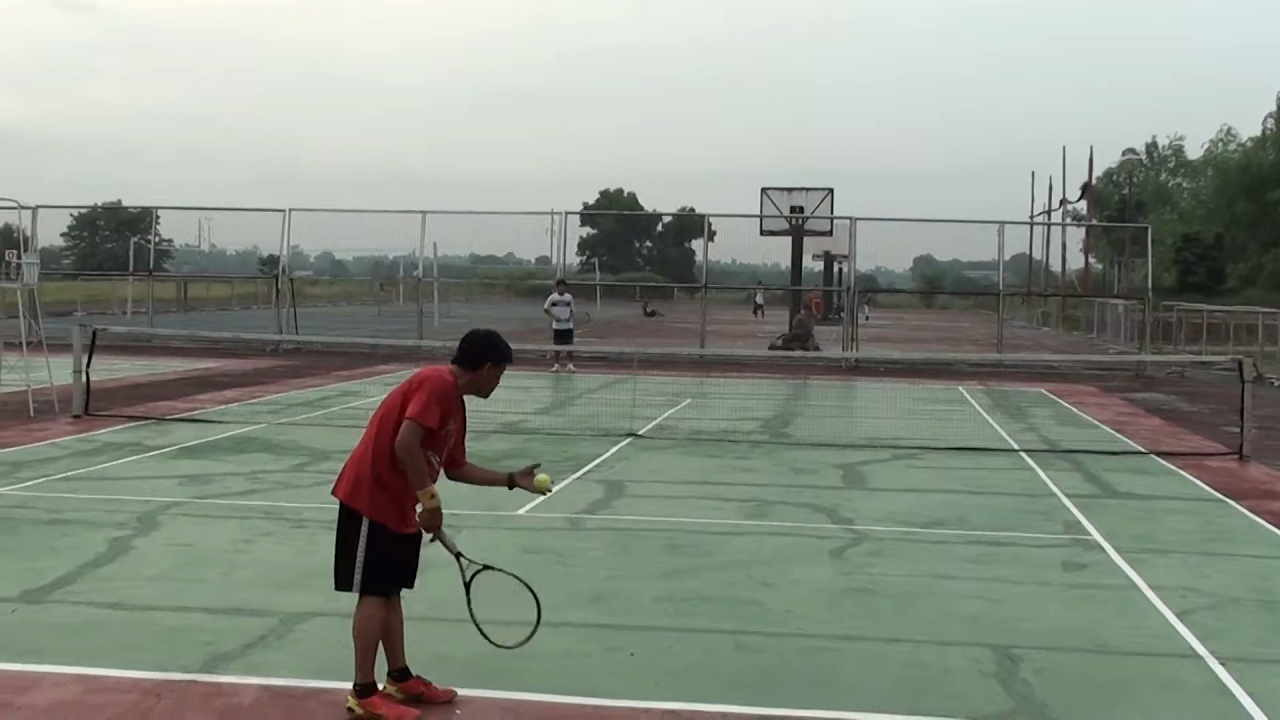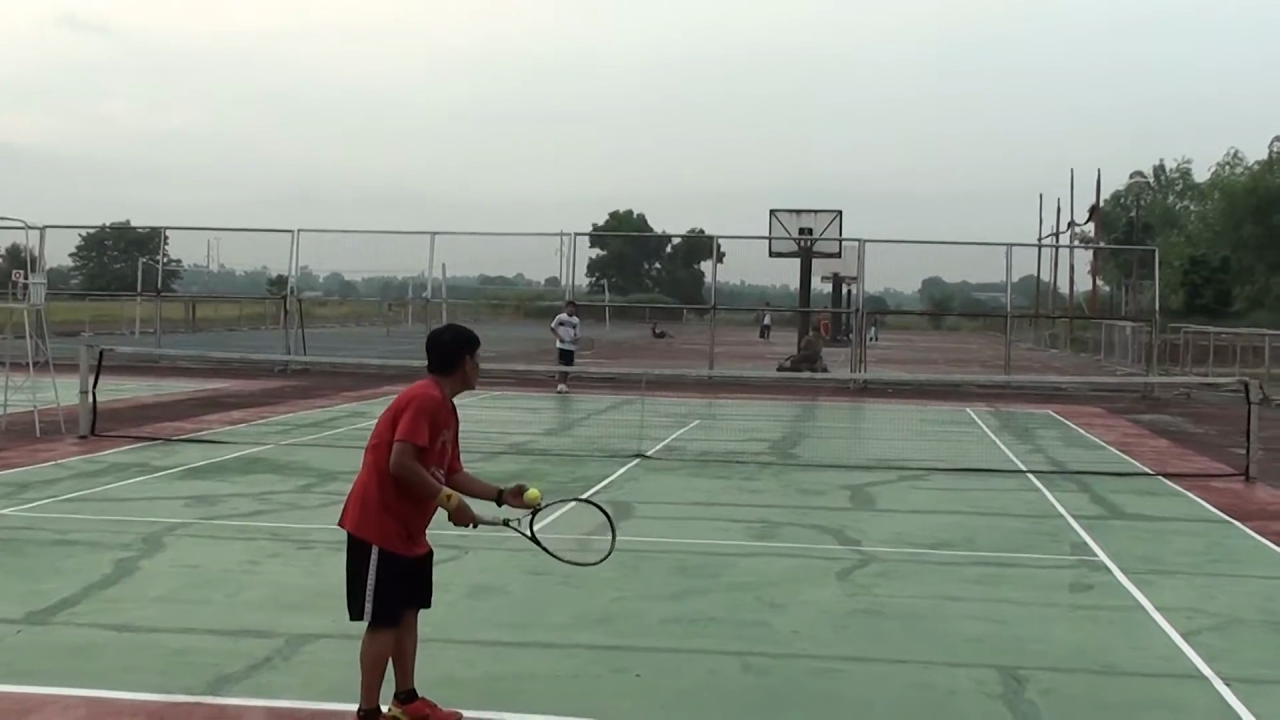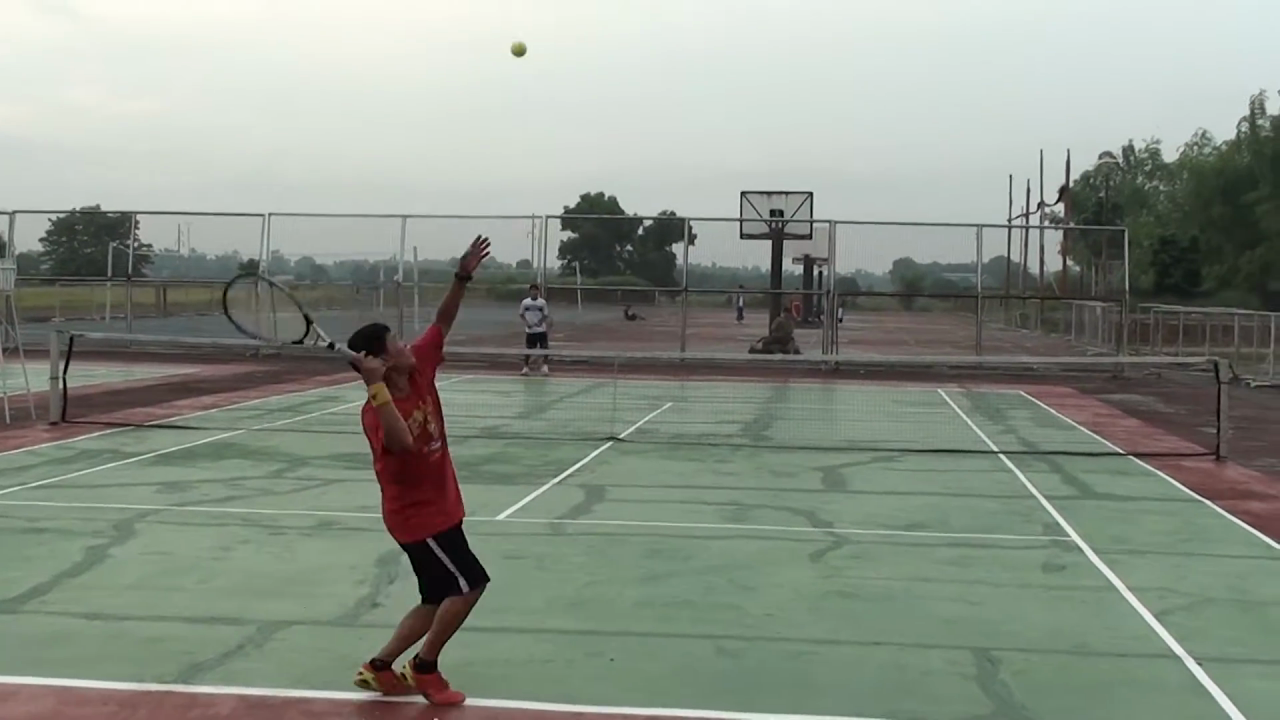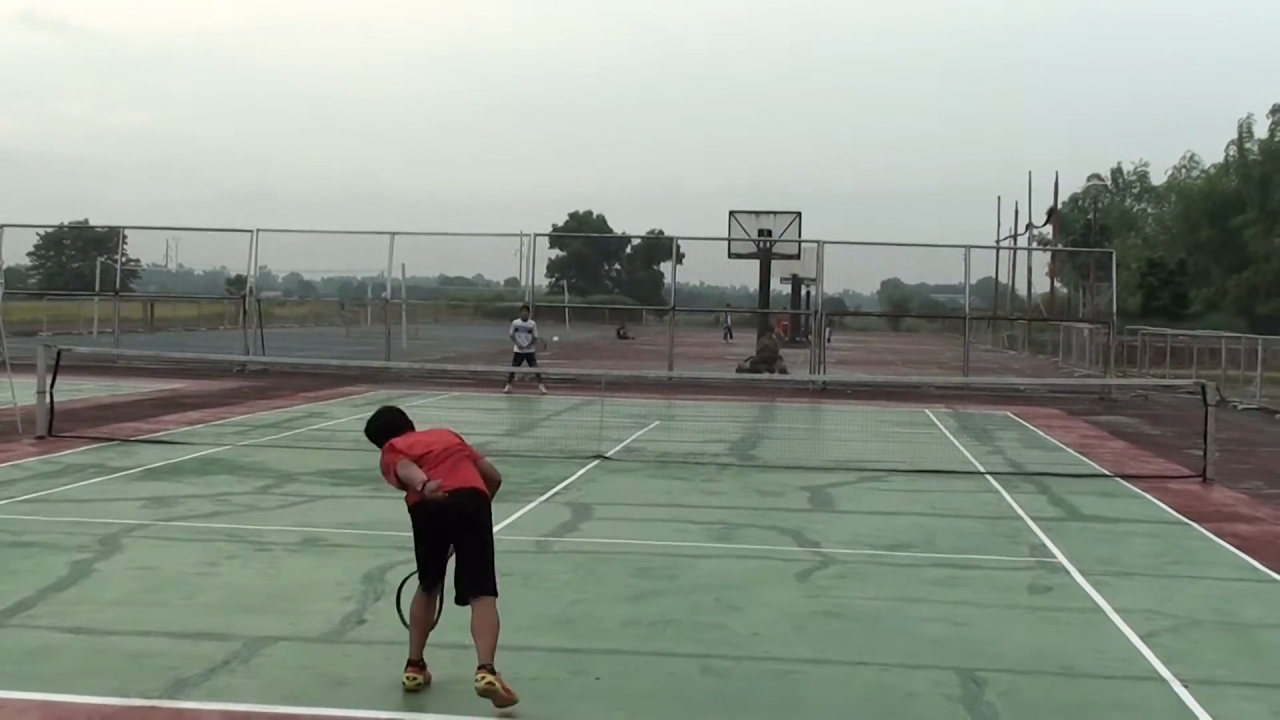
dt=0.7s
person 1, frame 1
left shoulder: (456, 403)
right shoulder: (437, 383)
left elbow: (457, 467)
right elbow: (405, 443)
left wrist: (512, 480)
right wrist: (430, 500)
left hip: (397, 504)
right hip: (370, 498)
left knee: (390, 590)
right knee: (375, 592)
left ankle: (400, 679)
person 1, frame 2
left shoulder: (447, 409)
right shoulder: (424, 400)
left elbow: (451, 472)
right elbow: (400, 464)
left wrist: (501, 495)
right wrist: (451, 503)
left hip: (410, 529)
right hip: (379, 526)
left knee: (408, 612)
right knee: (384, 620)
person 1, frame 3
left shoulder: (420, 369)
right shoulder: (375, 410)
left elbow: (442, 322)
right elbow: (401, 444)
left wrist: (464, 275)
right wrist: (377, 384)
left hip: (441, 510)
right hip: (415, 517)
left knee: (441, 597)
right knee: (467, 587)
left ankle: (379, 666)
right ankle: (424, 668)
person 1, frame 4
left shoulder: (391, 450)
right shoulder: (447, 434)
left elbow: (407, 470)
right elbow: (493, 477)
left wrist: (424, 488)
left hip: (428, 504)
right hip: (471, 498)
left knee: (428, 586)
right knee: (483, 596)
left ankle: (414, 666)
right ankle: (486, 671)
